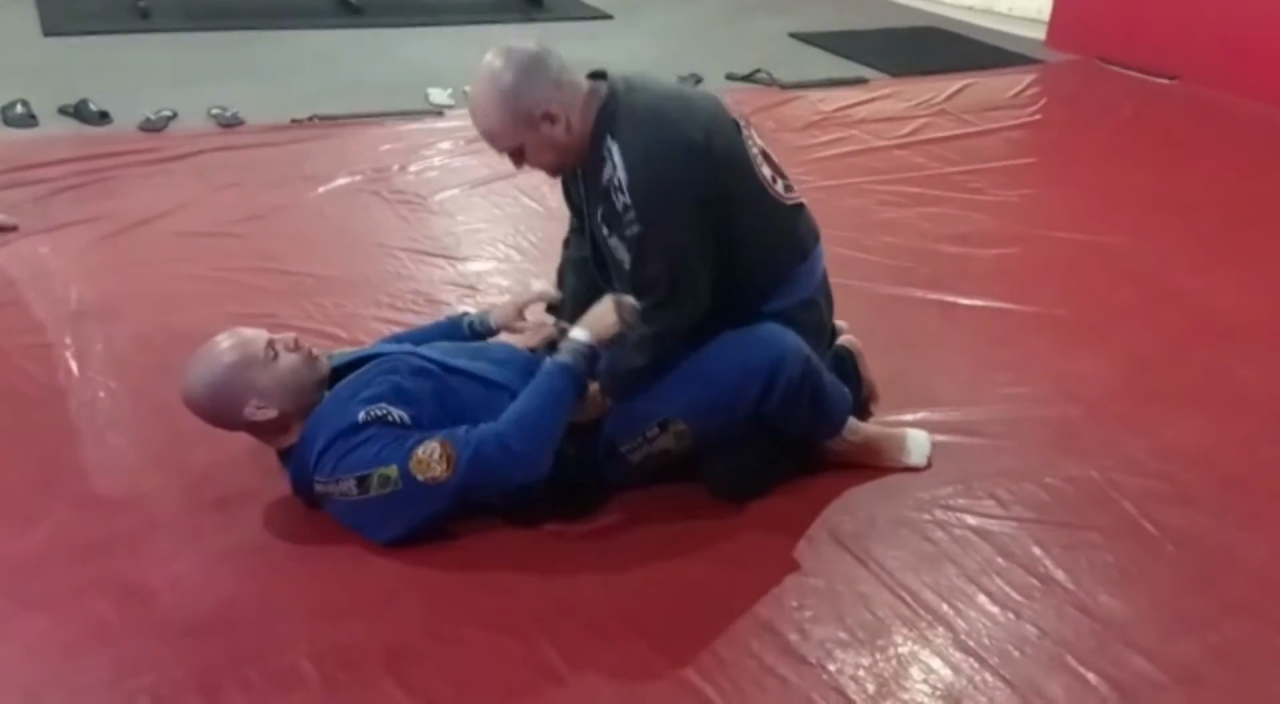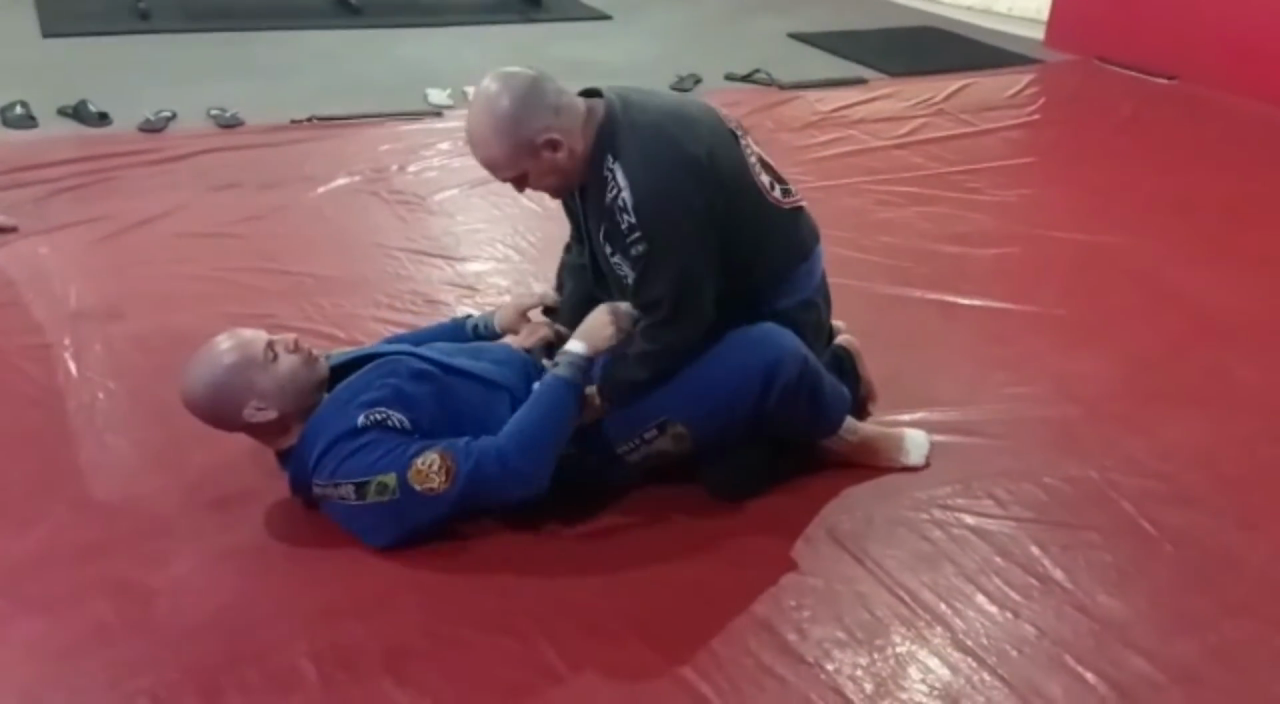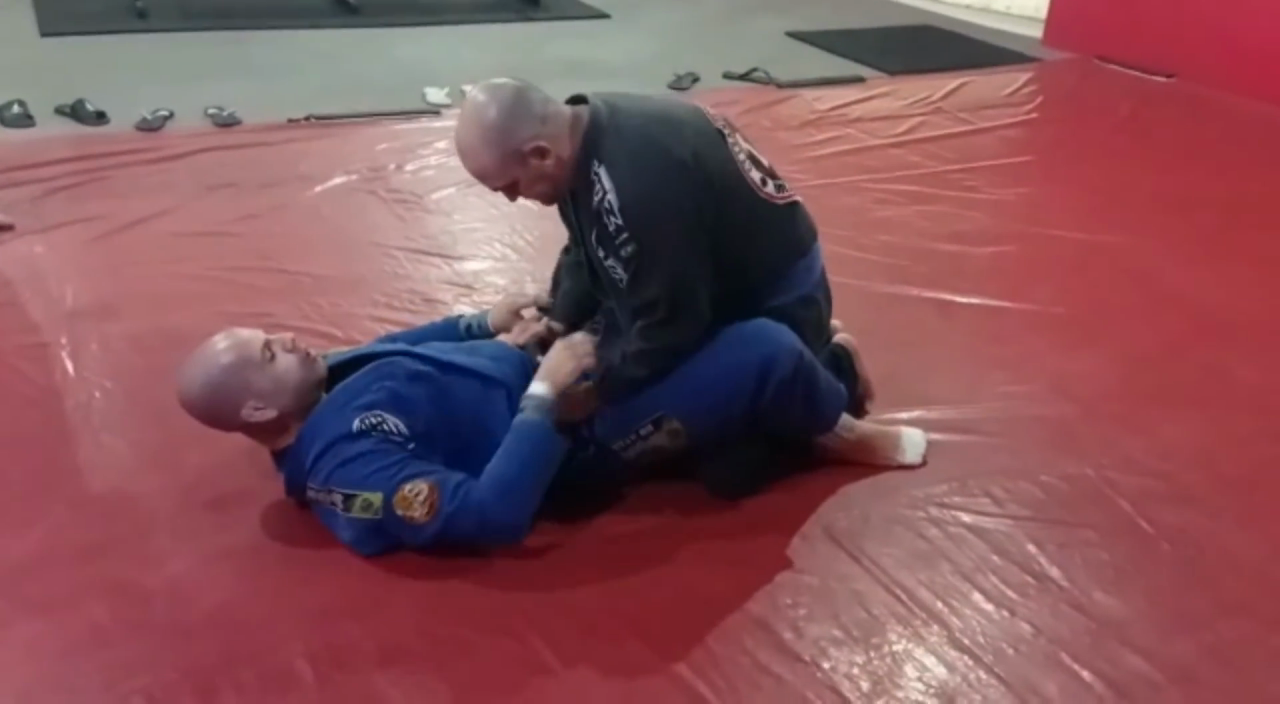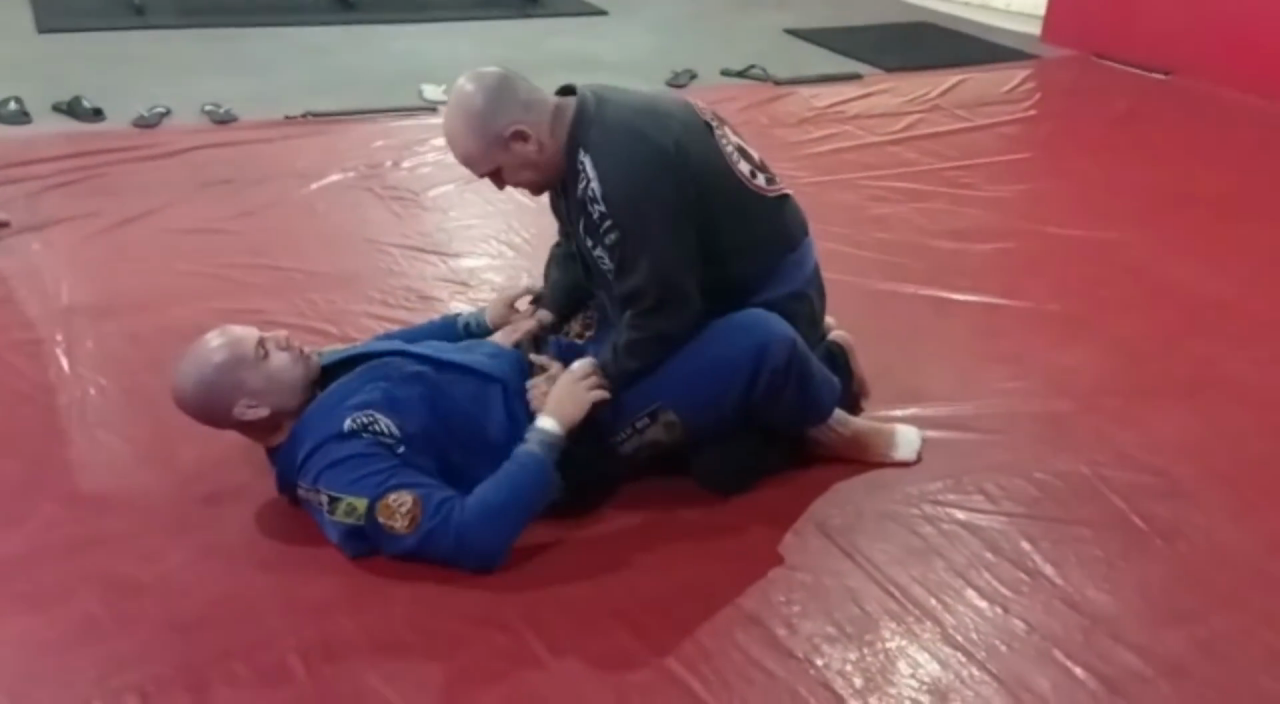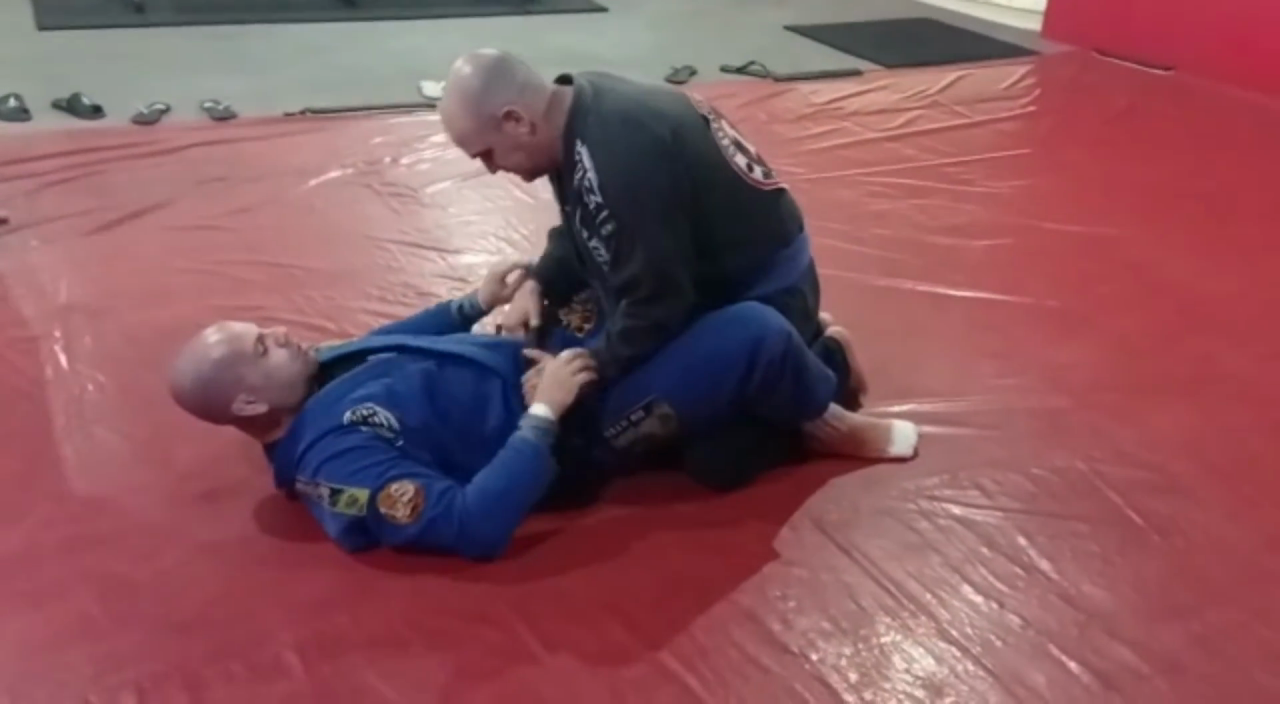
dt=0.2s
person 1, frame 1
left shoulder: (326, 387)
right shoulder: (354, 459)
left elbow: (401, 348)
right elbow: (512, 454)
left wrist: (487, 321)
right wrist: (582, 342)
left hip: (542, 372)
right hip: (588, 437)
right knee: (771, 354)
left ankle: (807, 348)
right ankle: (847, 437)
person 1, frame 2
left shoulder: (327, 387)
right shoulder: (352, 461)
left elbow: (402, 350)
right elbow: (513, 468)
left wrist: (492, 324)
right wrist: (577, 352)
left hip: (557, 375)
right hip: (587, 435)
right knee: (770, 355)
left ankle: (809, 348)
right ankle: (845, 438)
person 1, frame 3
left shoulder: (321, 385)
right shoulder: (346, 464)
left elbow: (399, 347)
right elbow: (495, 512)
left wrist: (484, 323)
right wrist: (547, 389)
left hip: (550, 372)
right hip: (581, 433)
right knee: (765, 350)
left ankle: (805, 354)
right ankle: (842, 435)
person 1, frame 4
left shoulder: (318, 384)
right shoulder: (339, 465)
left elbow: (393, 347)
right elbow: (475, 538)
left wrist: (482, 321)
right wrist: (554, 428)
left hip: (548, 364)
right hip: (577, 425)
right knee: (757, 340)
left ankle: (799, 364)
right ankle: (835, 431)
person 1, frame 5
left shoulder: (316, 380)
right shoulder: (338, 461)
left elbow: (391, 342)
right elbow: (475, 526)
left wrist: (473, 305)
right wrist: (543, 415)
left hip: (543, 359)
right hip: (574, 428)
right knee: (753, 334)
left ankle: (794, 358)
right ankle: (832, 428)
person 2, frame 1
left shoulder: (649, 161)
right shoulder: (602, 112)
left elbow: (671, 305)
right elbow: (588, 238)
left wrist: (608, 388)
right wrist: (563, 325)
left hip: (772, 300)
right hip: (718, 282)
left knee: (734, 470)
left ankle: (838, 378)
right ankle: (817, 362)
person 2, frame 2
left shoulder: (652, 179)
right shoulder: (596, 123)
left elbow: (673, 319)
right elbow: (588, 245)
left wrist: (602, 393)
right wrist: (562, 326)
left hip: (772, 298)
right hip: (711, 286)
left knee: (731, 467)
left ankle: (835, 376)
right ankle: (808, 354)
person 2, frame 3
left shoulder: (638, 182)
right shoulder: (590, 129)
left elbow: (670, 321)
right elbow: (587, 246)
left wrist: (596, 390)
right wrist: (560, 322)
left hip: (774, 294)
right hip: (715, 282)
left knee: (729, 466)
left ankle: (833, 375)
person 2, frame 4
left shoulder: (622, 168)
right shoulder: (583, 119)
left elbow: (659, 311)
right elbow: (579, 241)
right wrist: (550, 312)
left hip: (765, 290)
right hip: (704, 276)
left knee: (722, 464)
person 2, frame 5
left shoulder: (620, 157)
right shoulder: (586, 106)
left elbow: (655, 302)
right elbow: (582, 228)
right wrist: (540, 286)
left hip: (762, 283)
right hip: (705, 268)
left knee: (717, 459)
left ankle: (825, 368)
right ankle: (798, 343)
